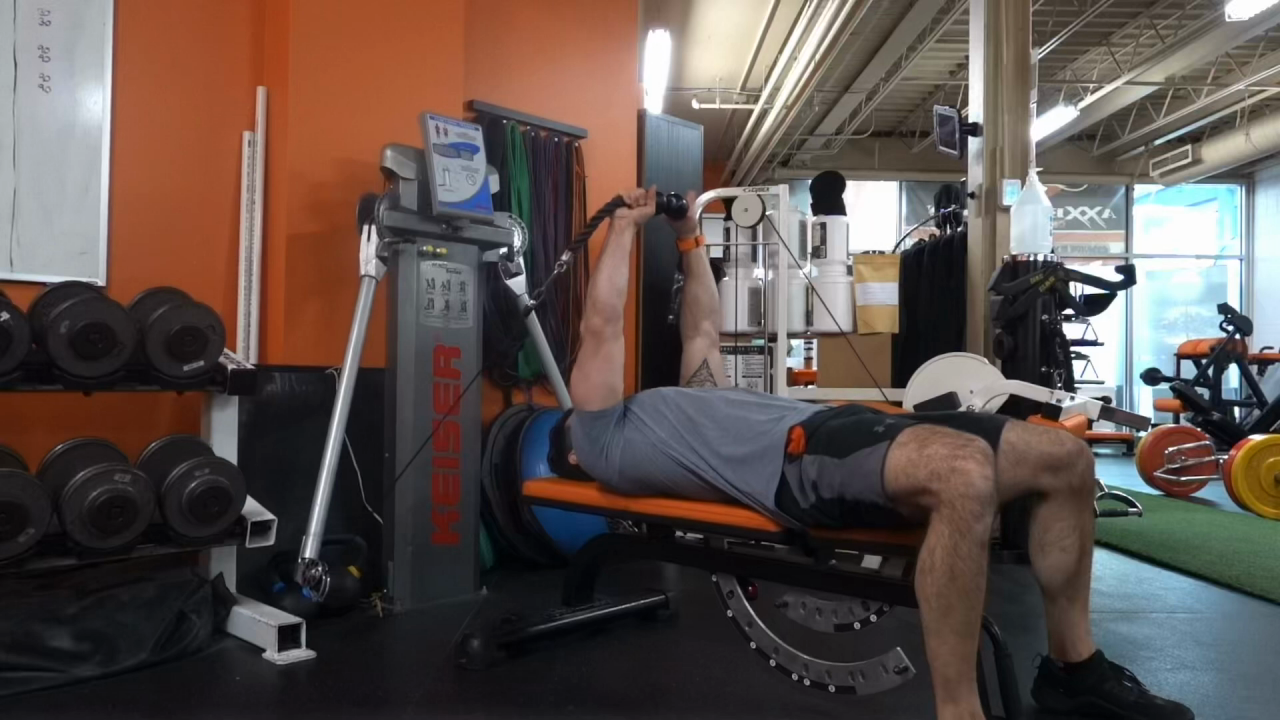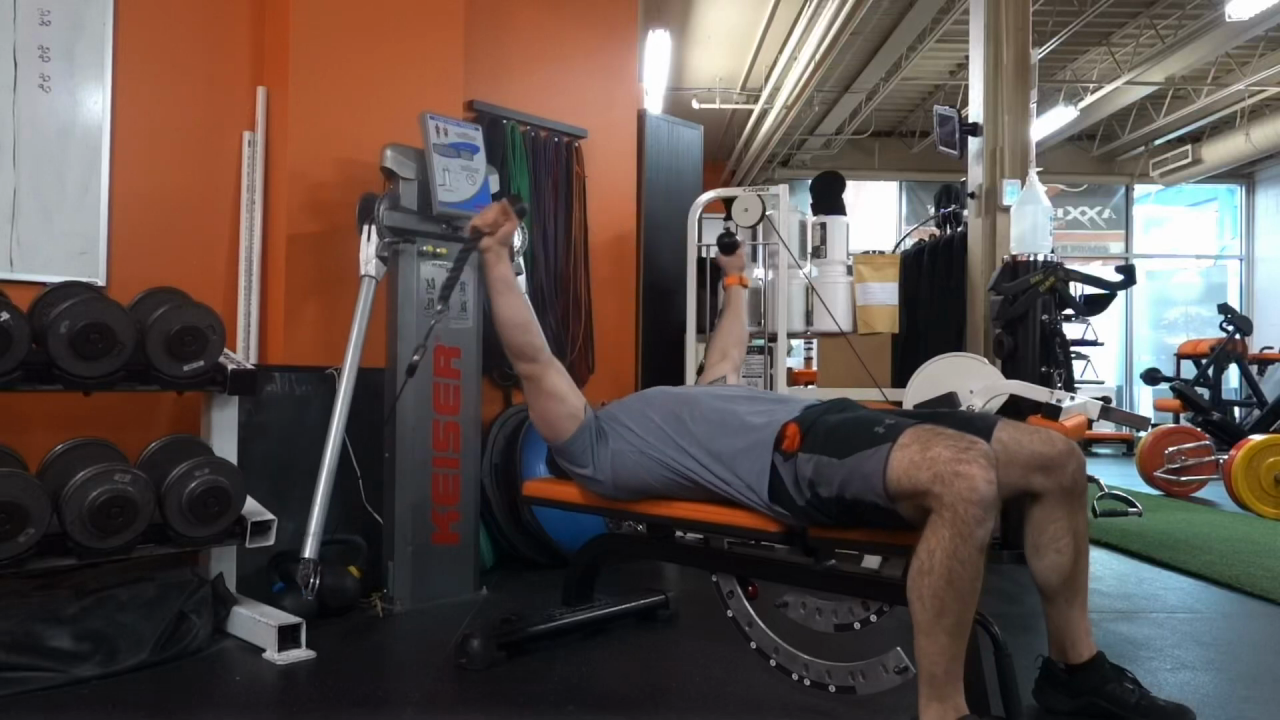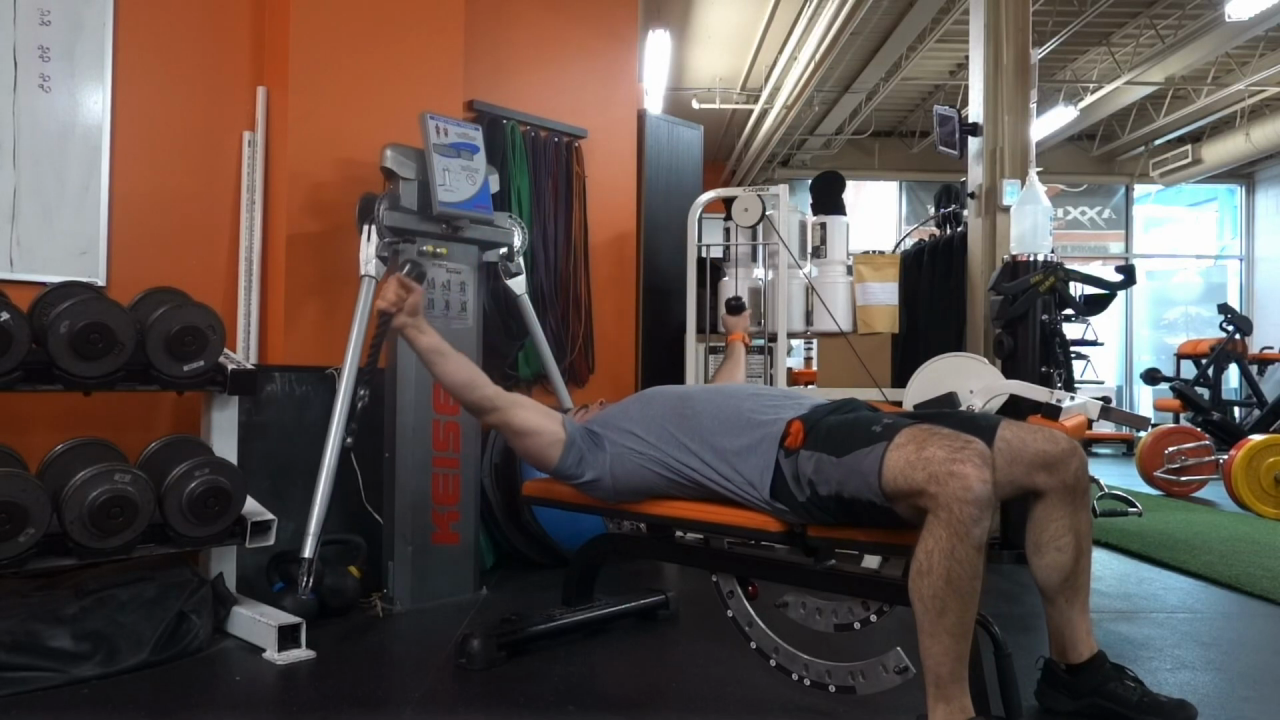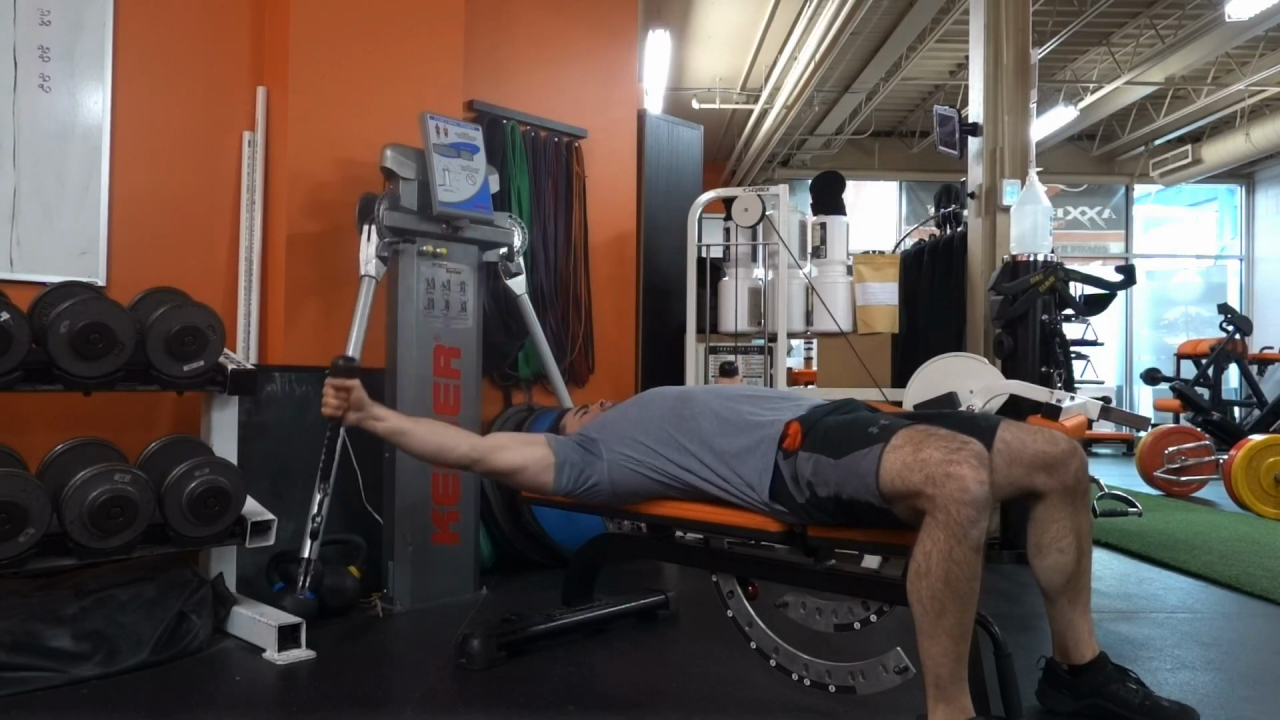
dt=0.5s
person 1, frame 1
left shoulder: (684, 405)
right shoulder: (605, 444)
left elbow: (703, 329)
right elbow: (601, 328)
left wrist: (690, 241)
right wrist: (624, 226)
left hip: (835, 423)
right hip: (796, 457)
left knee: (1065, 461)
right knee: (964, 473)
left ankle: (1073, 667)
person 1, frame 2
left shoulder: (667, 415)
right shoulder: (595, 450)
left elbow: (724, 365)
right elbow: (534, 365)
left wrist: (737, 285)
right wrist: (498, 256)
left hip: (833, 417)
right hip: (788, 453)
left knee: (1056, 460)
right knee: (967, 480)
person 1, frame 3
left shoulder: (644, 418)
right shoulder: (593, 453)
right elbow: (497, 405)
left wrist: (736, 339)
right wrist: (414, 326)
left hip: (833, 418)
right hip: (791, 453)
left knee: (1058, 459)
right knee: (965, 478)
person 1, frame 4
left shoulder: (644, 415)
right shoulder: (588, 456)
right elbow: (486, 449)
left wrist: (730, 391)
right wrist: (370, 415)
left hip: (832, 417)
right hip: (791, 454)
left knee: (1057, 459)
right knee: (960, 479)
